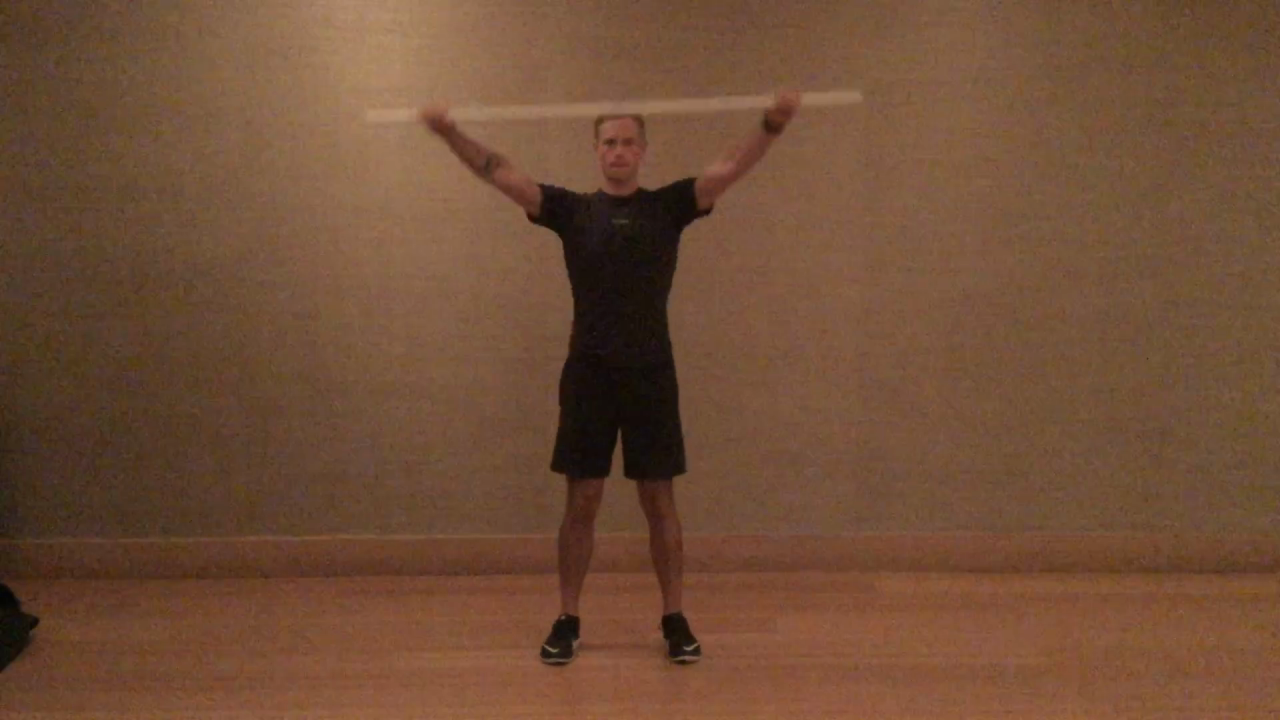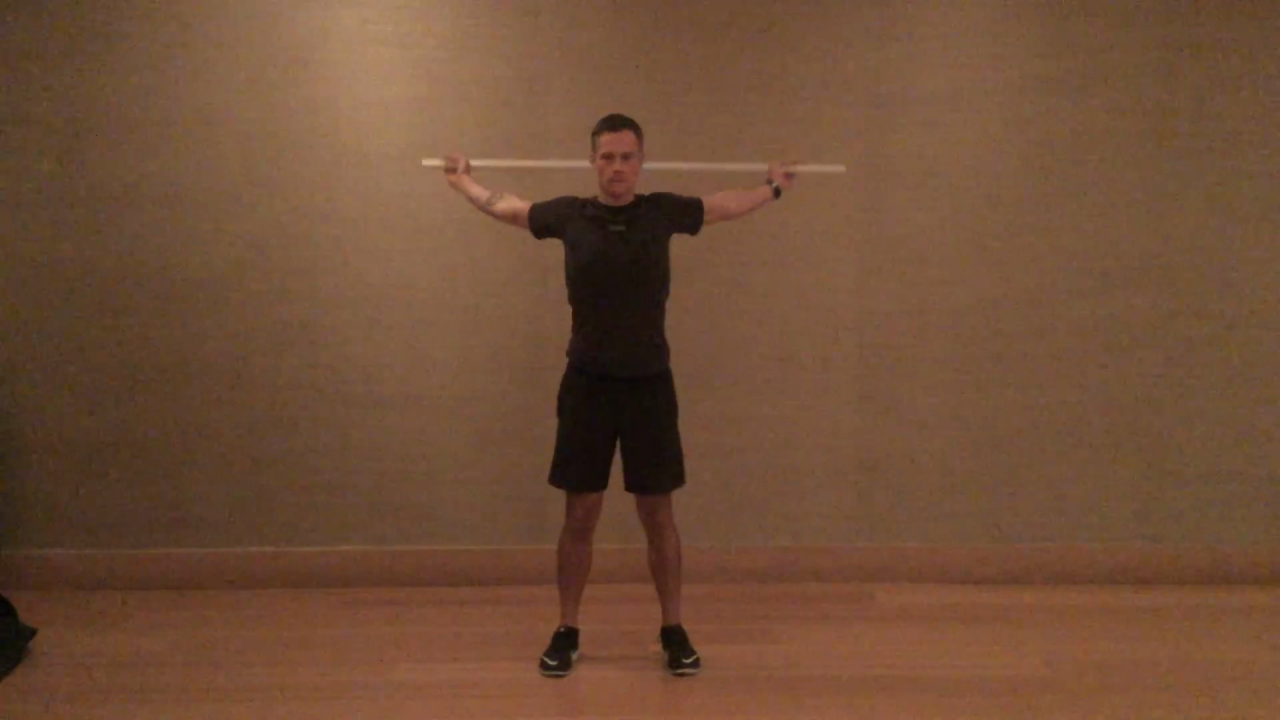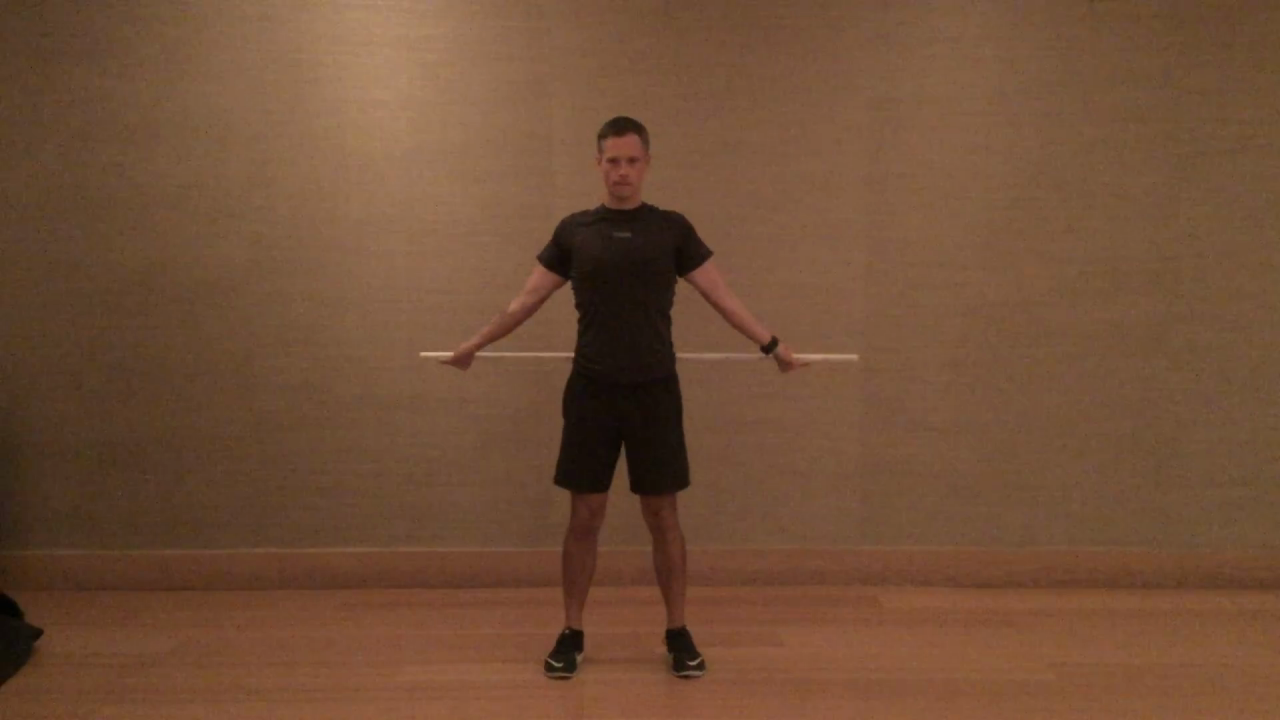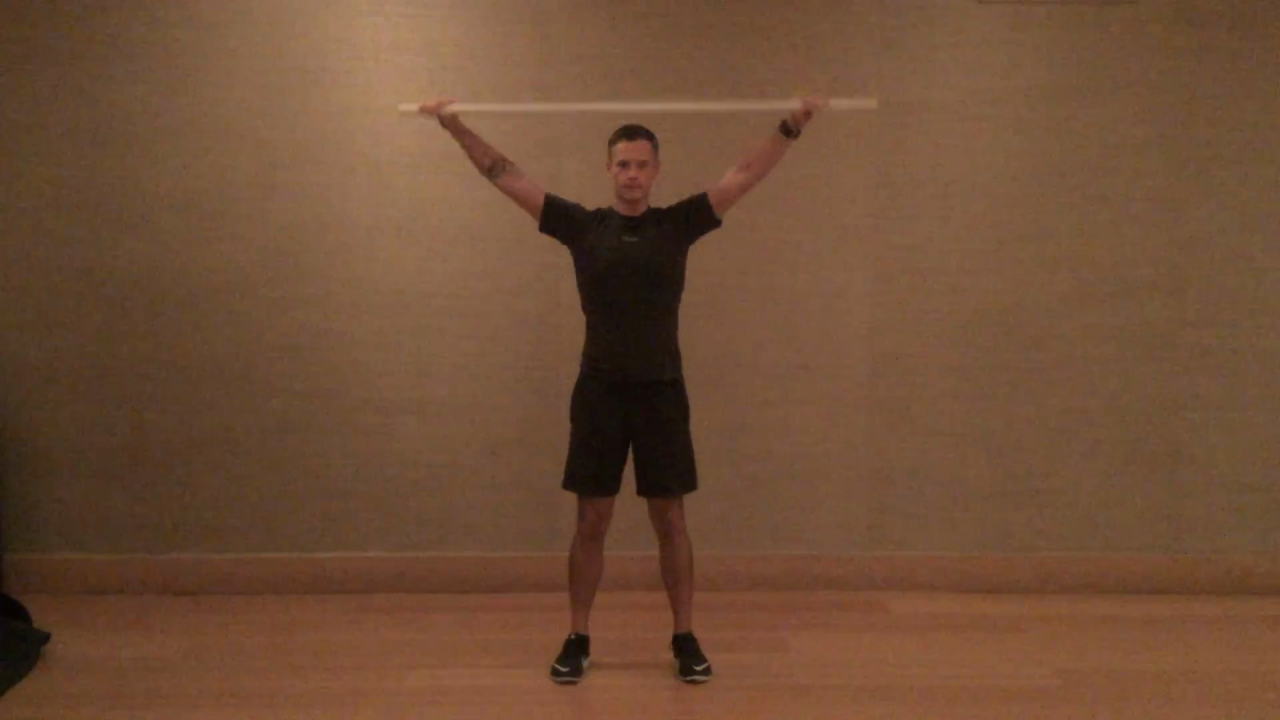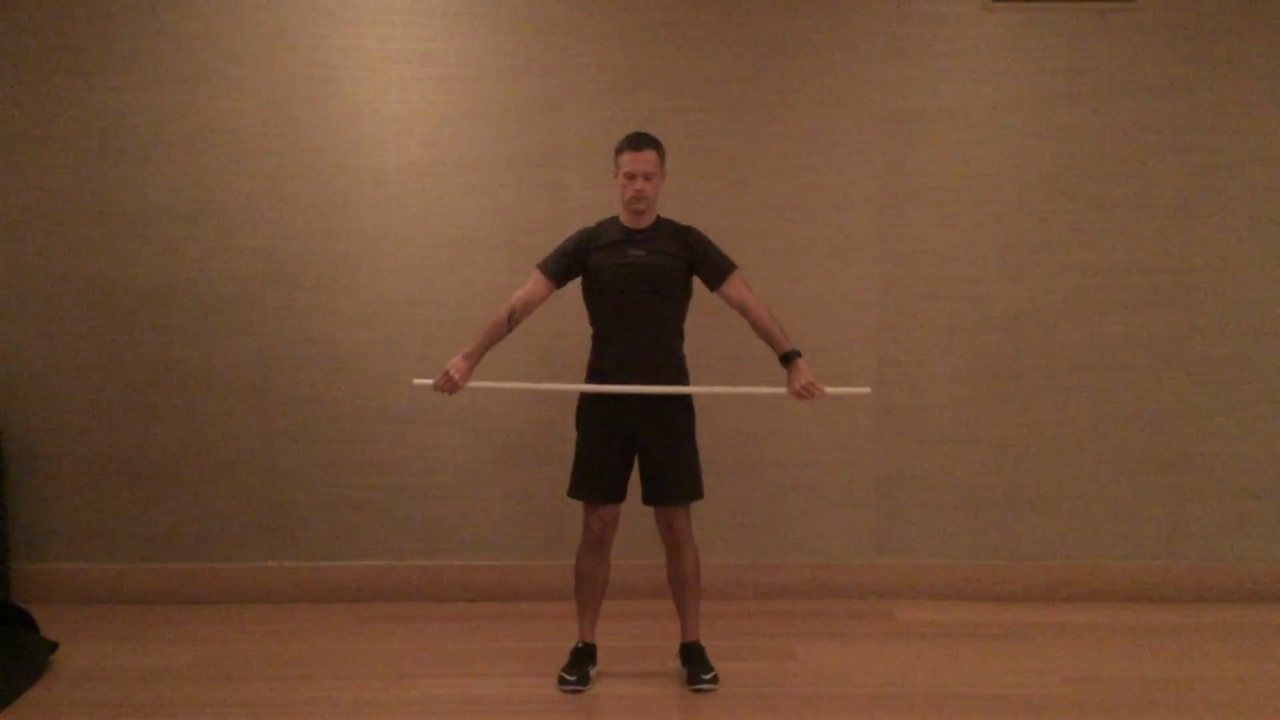
dt=1s
person 1, frame 1
left shoulder: (670, 205)
right shoulder: (571, 209)
left elbow: (729, 168)
right elbow: (503, 175)
left wrist: (772, 122)
right wrist: (450, 131)
left hip: (651, 373)
right hip: (588, 374)
left knee: (659, 502)
right knee: (581, 503)
left ankle: (674, 619)
right ankle: (568, 621)
person 1, frame 2
left shoulder: (664, 211)
right shoulder: (569, 214)
left elbow: (724, 205)
right elbow: (507, 208)
left wrist: (772, 187)
right wrist: (465, 182)
left hip: (650, 385)
right hip: (586, 385)
left knee: (658, 514)
right knee: (579, 514)
left ankle: (673, 630)
right ankle: (567, 631)
person 1, frame 3
left shoulder: (672, 227)
right shoulder: (575, 229)
left elbow: (720, 293)
right elbow: (529, 297)
left wrist: (771, 344)
right wrist: (477, 343)
left hip: (655, 390)
right hip: (591, 390)
left knee: (663, 516)
right knee: (584, 516)
left ankle: (678, 632)
right ankle: (572, 633)
person 1, frame 4
left shoulder: (679, 223)
right shoulder: (581, 225)
left elbow: (744, 173)
right elbow: (507, 176)
left wrist: (791, 124)
right wrist: (456, 125)
left hip: (662, 391)
right hip: (600, 392)
left knee: (670, 520)
right knee: (591, 520)
left ankle: (684, 638)
right ankle: (578, 639)
person 1, frame 5
left shoulder: (686, 241)
right shoulder: (588, 242)
left elbow: (745, 300)
right elbow: (525, 298)
left wrist: (792, 359)
right wrist: (469, 356)
left hip: (669, 402)
right hip: (604, 402)
left knee: (677, 529)
right knee: (597, 529)
left ankle: (692, 647)
right ankle: (585, 648)
